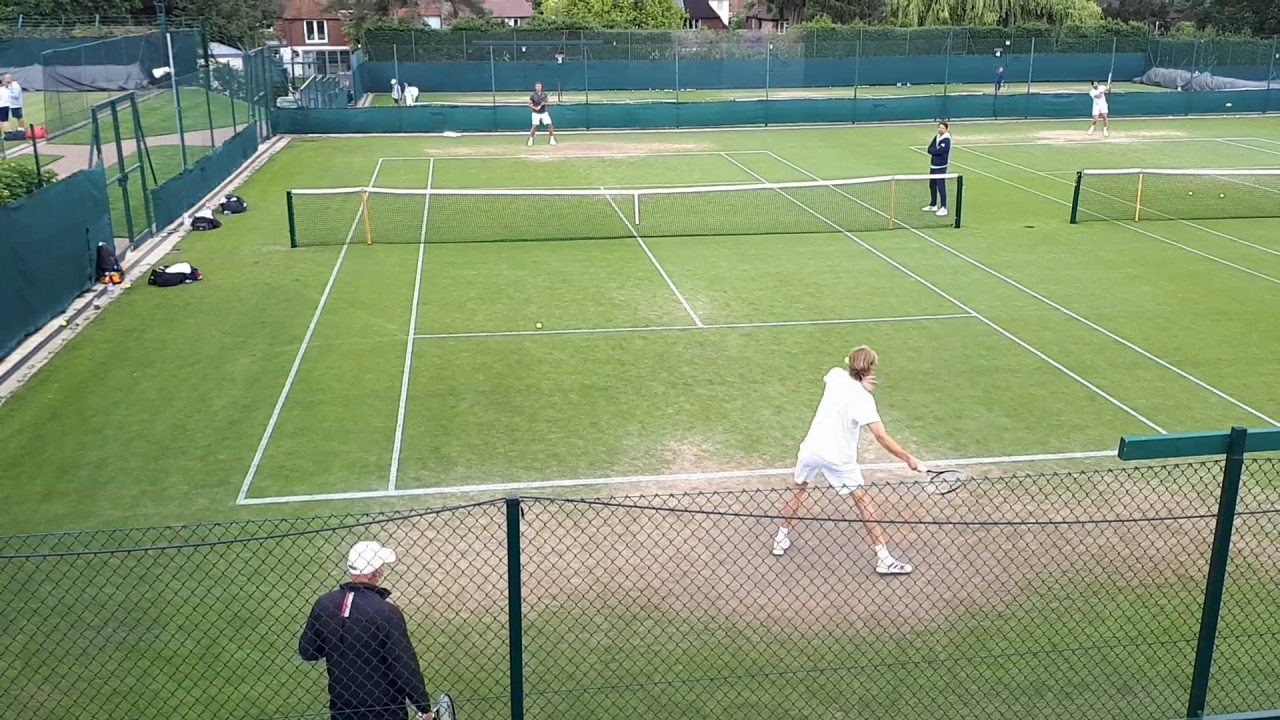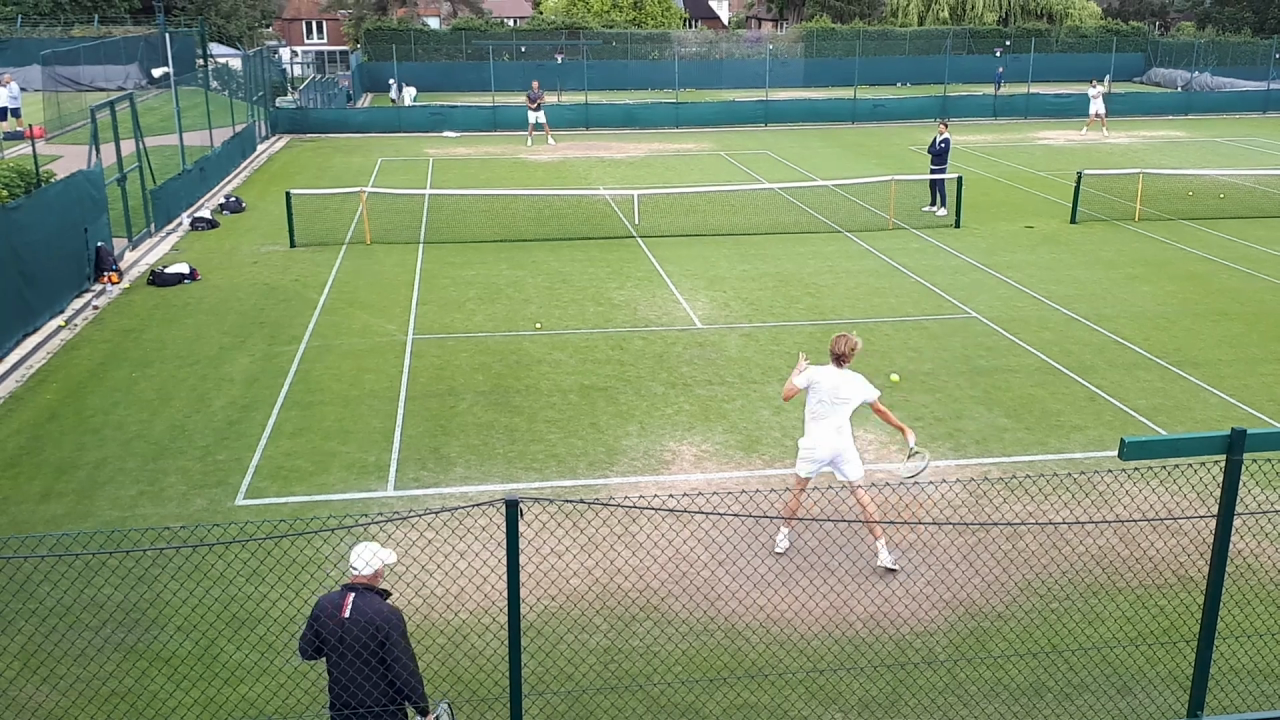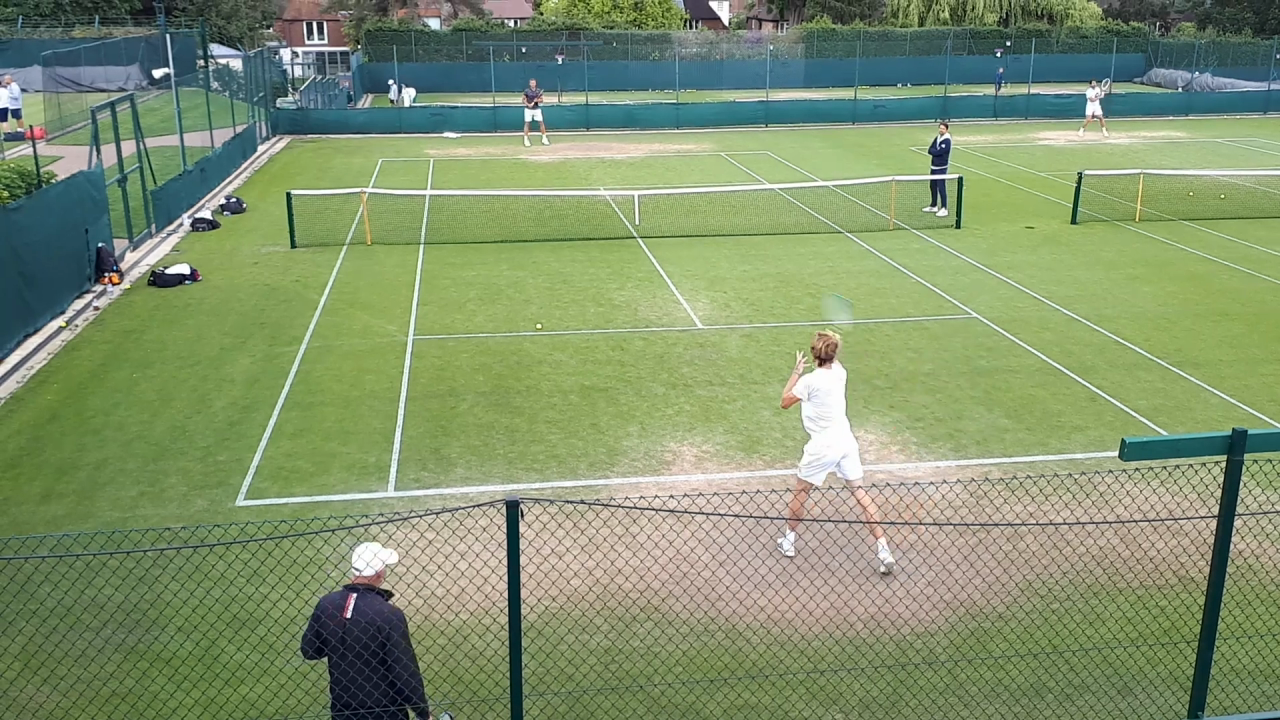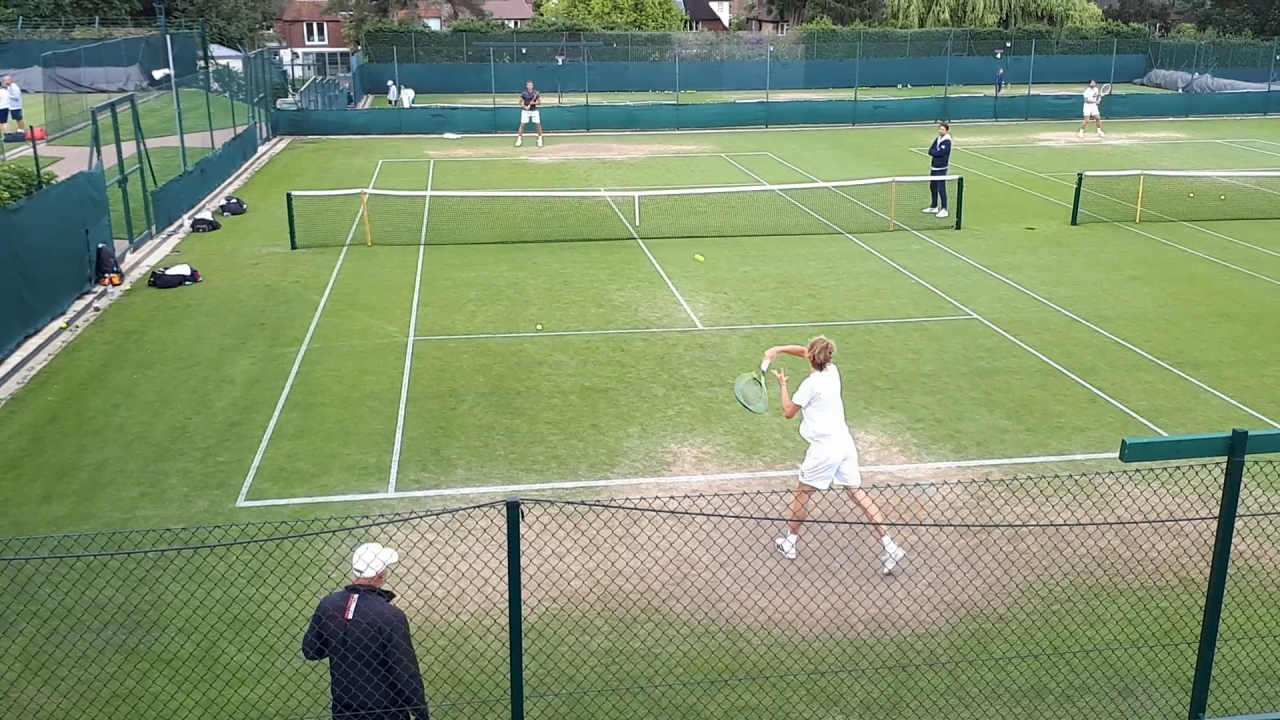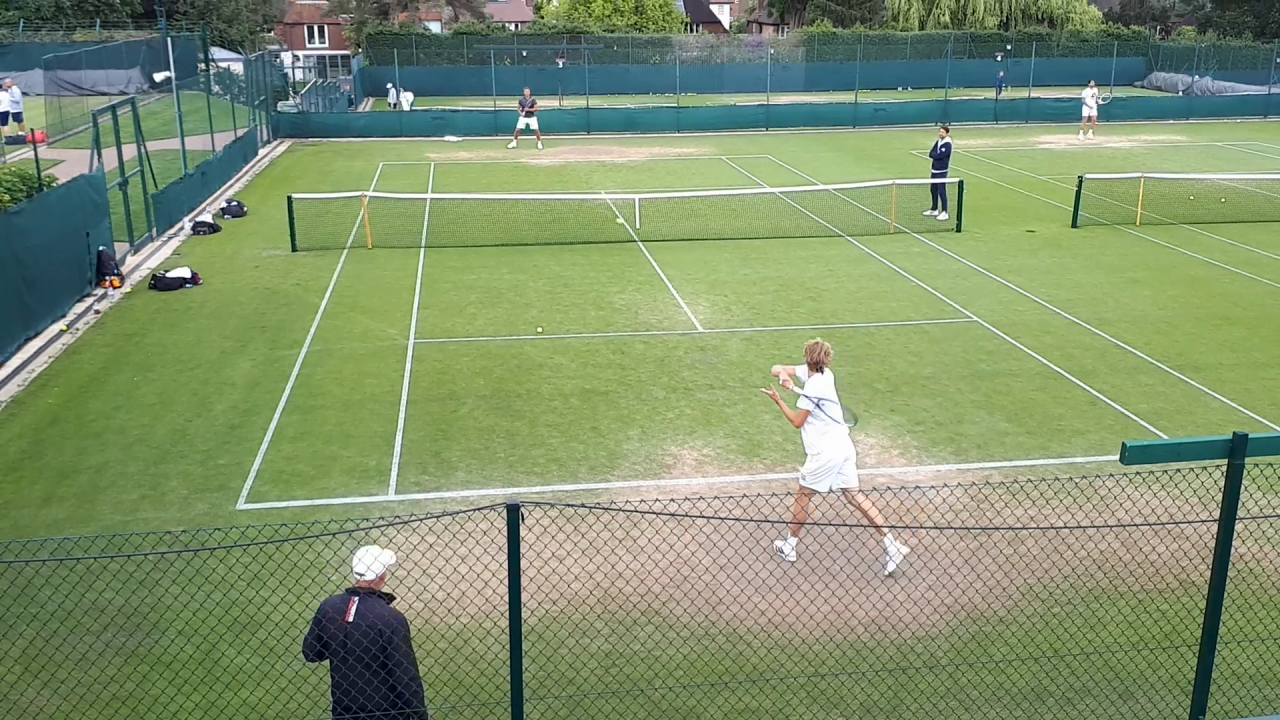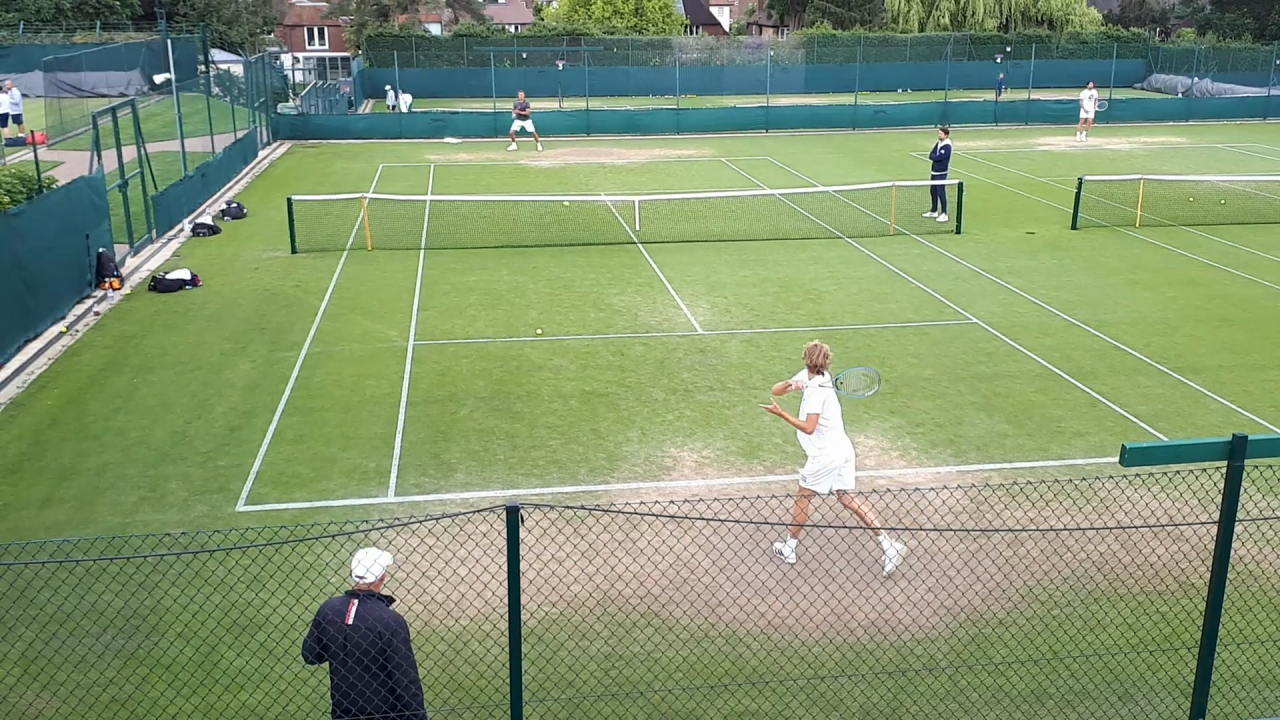
dt=0.1s
person 1, frame 1
left shoulder: (836, 375)
right shoulder: (864, 399)
right elbow: (881, 437)
left wrist: (862, 382)
right wrist: (906, 457)
left hip: (811, 449)
right hip: (836, 456)
left knee: (799, 491)
right knee: (864, 502)
left ankle: (782, 539)
right ankle: (884, 559)
person 1, frame 2
left shoulder: (814, 374)
right shoulder: (858, 382)
left elbow: (786, 395)
right elbow: (882, 411)
left wrist: (797, 370)
right wrist: (904, 429)
left hip: (816, 444)
right hip: (842, 445)
left knee: (798, 488)
right knee: (861, 493)
left ankle: (783, 537)
right ankle: (883, 552)
person 1, frame 3
left shoulder: (809, 380)
right shoulder: (838, 371)
left elbow: (785, 403)
left wrist: (796, 373)
left hip: (822, 447)
right hip: (845, 443)
left knee: (801, 491)
right knee: (859, 492)
left ankle: (788, 541)
right ankle: (883, 549)
person 1, frame 4
left shoulder: (812, 383)
right shoulder: (831, 370)
left elbow: (788, 412)
right elbow: (806, 352)
left wrist: (783, 385)
right wrist: (778, 349)
left hip: (824, 450)
right hip: (845, 446)
left knee: (803, 494)
right knee: (858, 494)
left ankle: (789, 544)
right ankle: (889, 545)
person 1, frame 5
left shoulder: (813, 386)
right shoulder: (824, 373)
left elbow: (797, 422)
right elbow: (778, 370)
left wrist: (777, 399)
right wrist: (781, 373)
left hip: (825, 452)
right hip: (844, 448)
left knee: (803, 496)
right knee: (856, 497)
left ankle: (789, 546)
right ankle: (891, 544)
person 1, frame 6
left shoulder: (815, 388)
right shoulder: (806, 377)
left elbow: (809, 428)
right elbow: (776, 390)
left wrist: (780, 413)
right wrist: (789, 384)
left hip: (826, 455)
right hip: (843, 450)
left knee: (803, 498)
right knee: (849, 499)
left ankle: (789, 548)
right ankle: (888, 544)
